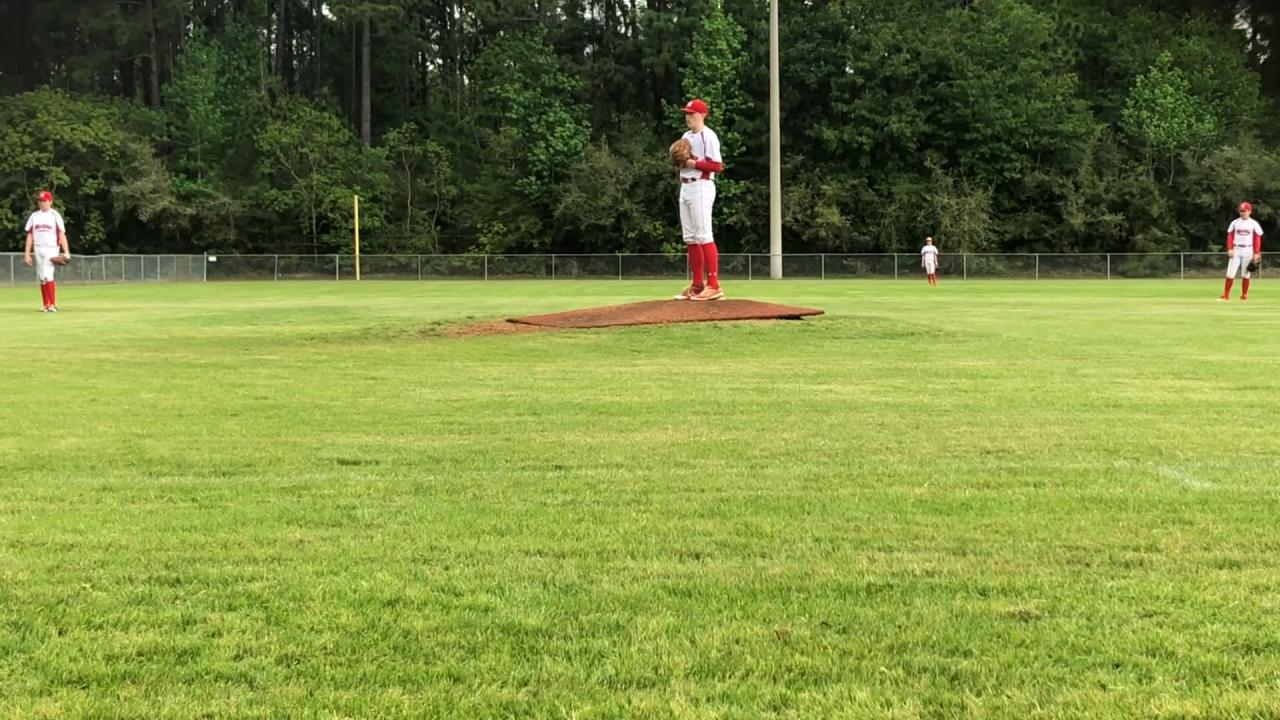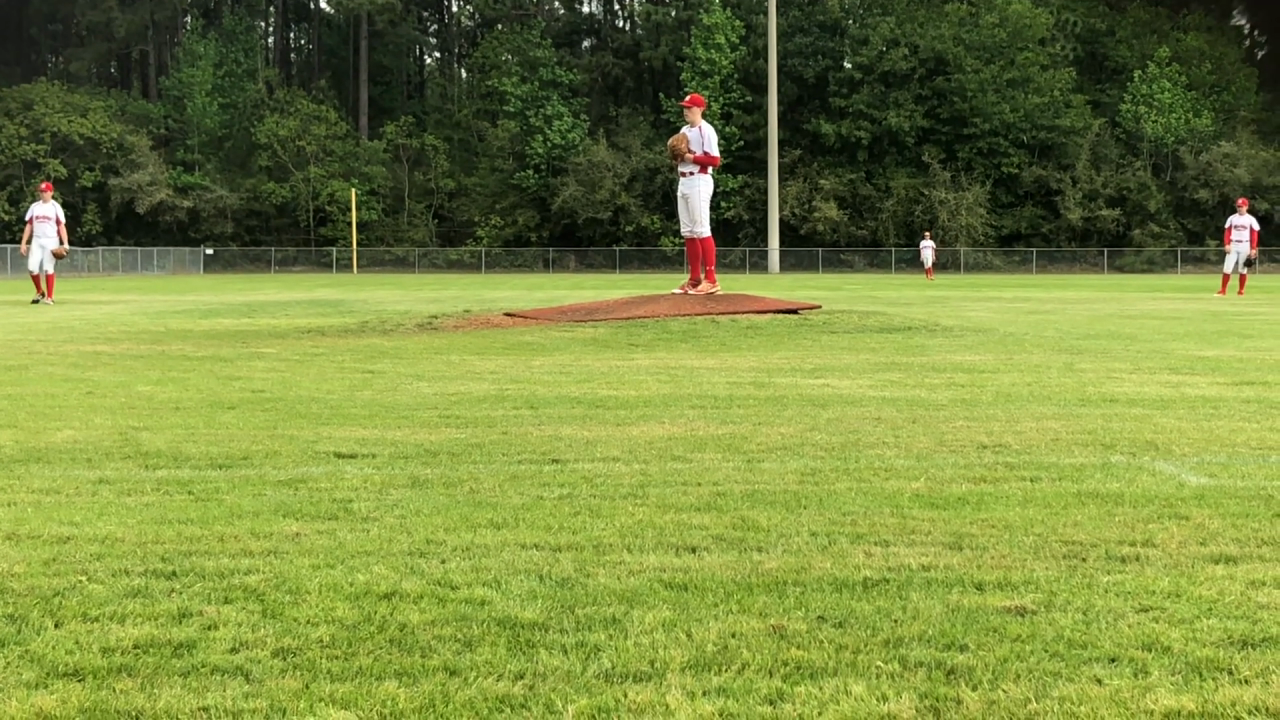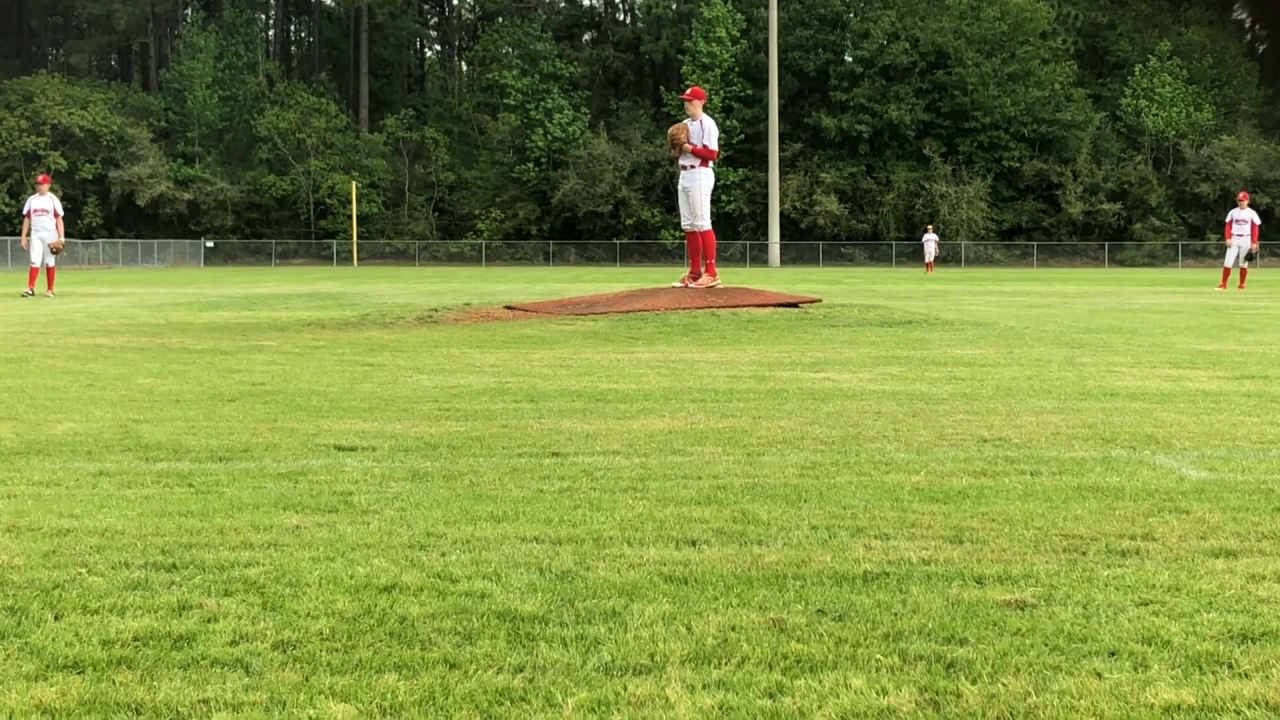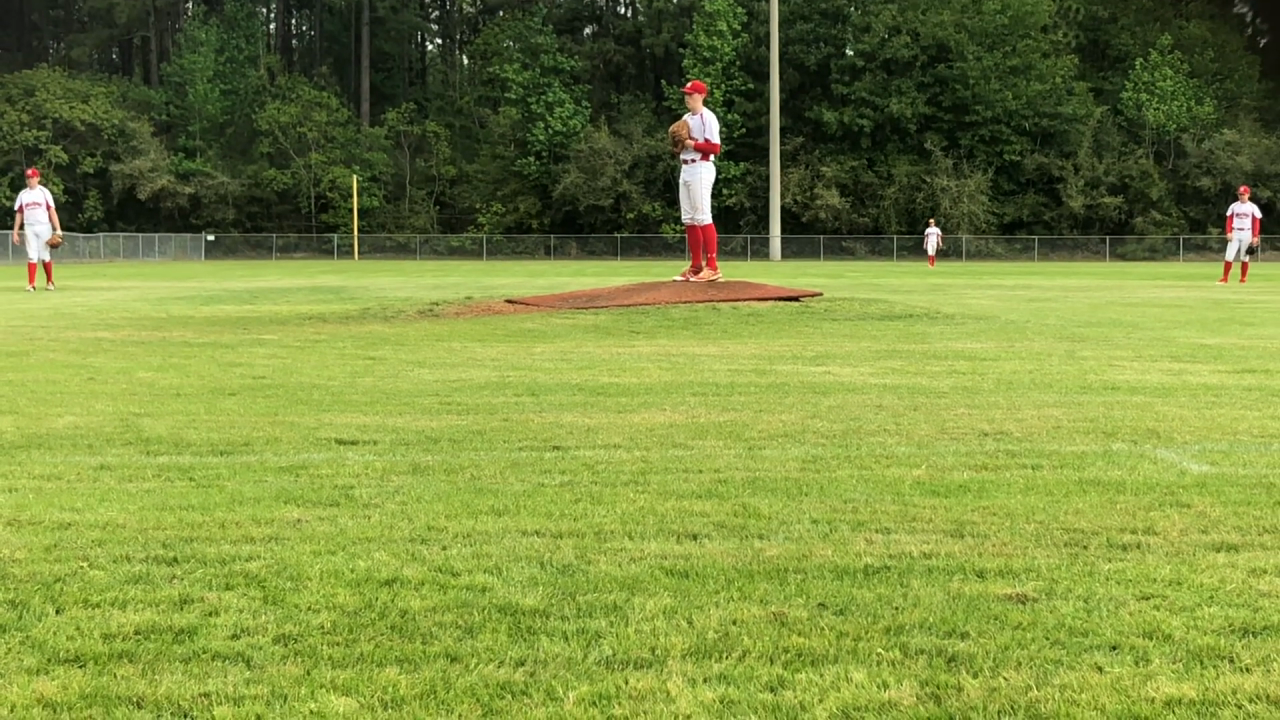
dt=0.4s
person 1, frame 1
left shoulder: (708, 136)
right shoulder: (686, 136)
left elbow: (717, 166)
left wrist: (692, 163)
left hip: (701, 187)
right hip: (685, 187)
left knee: (703, 236)
right knee: (690, 238)
left ankle: (713, 286)
right ankle: (697, 284)
person 1, frame 2
left shoulder: (706, 130)
right shoulder: (684, 131)
left elbow: (715, 161)
left wrist: (690, 157)
left hip: (699, 182)
right hip: (683, 181)
left knee: (701, 230)
right knee: (688, 232)
left ankle: (710, 280)
right ankle: (694, 278)
person 1, frame 3
left shoulder: (707, 124)
right shoulder: (685, 124)
left elbow: (712, 155)
left wrist: (688, 148)
left hip: (700, 175)
right hip: (684, 175)
left knee: (702, 223)
right knee: (688, 225)
left ankle: (711, 273)
right ankle: (695, 272)
person 1, frame 4
left shoulder: (708, 118)
right shoulder: (686, 118)
left elbow: (715, 148)
left wrist: (691, 144)
left hip: (701, 169)
right hip: (686, 169)
left knee: (702, 218)
right knee: (689, 219)
left ankle: (712, 267)
right ankle: (696, 266)
